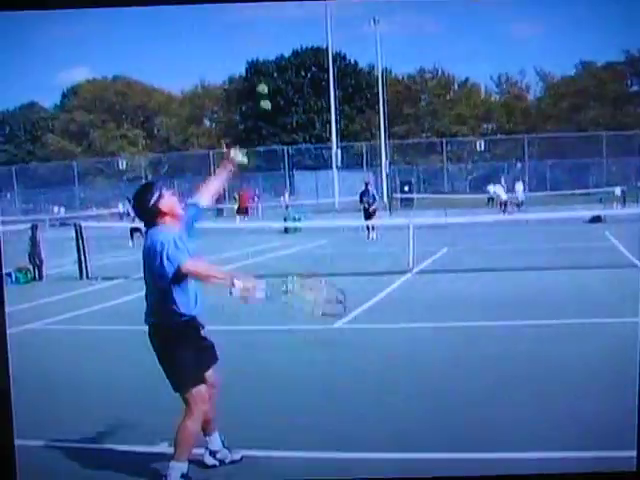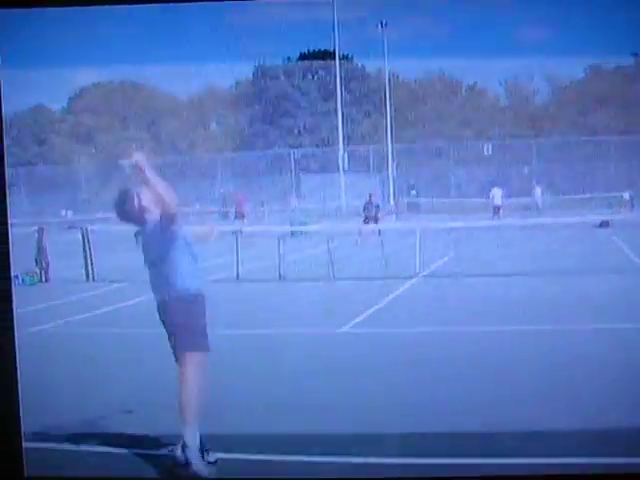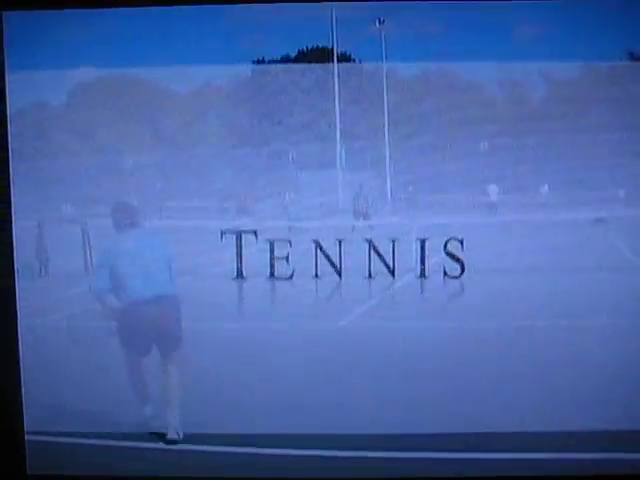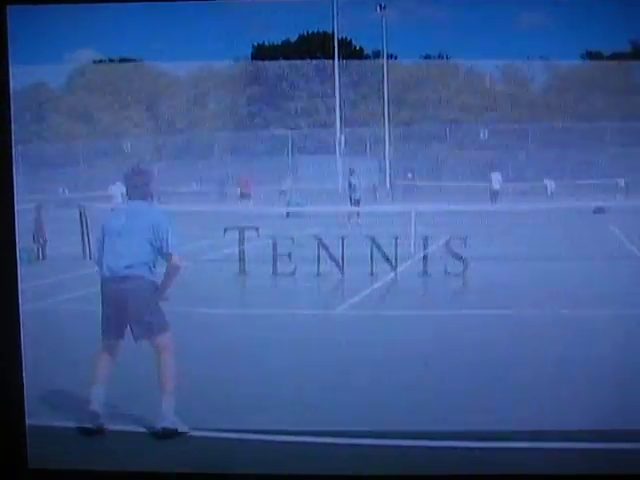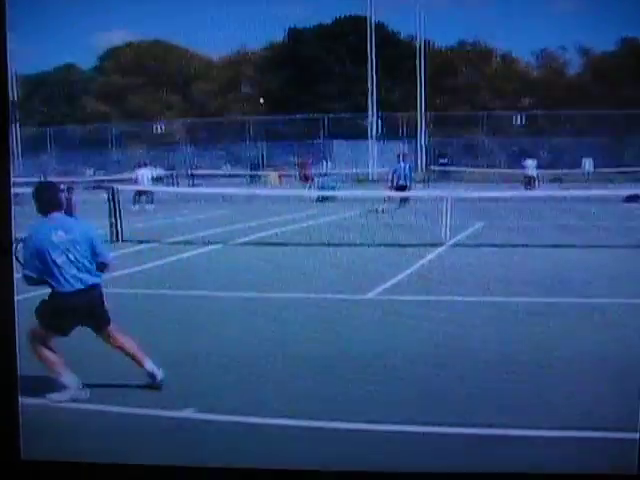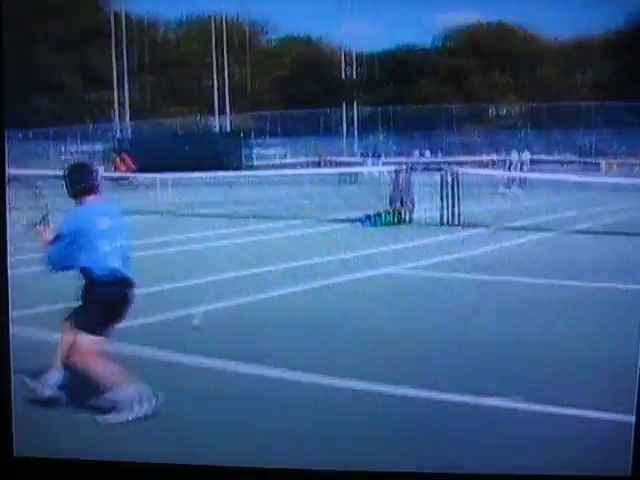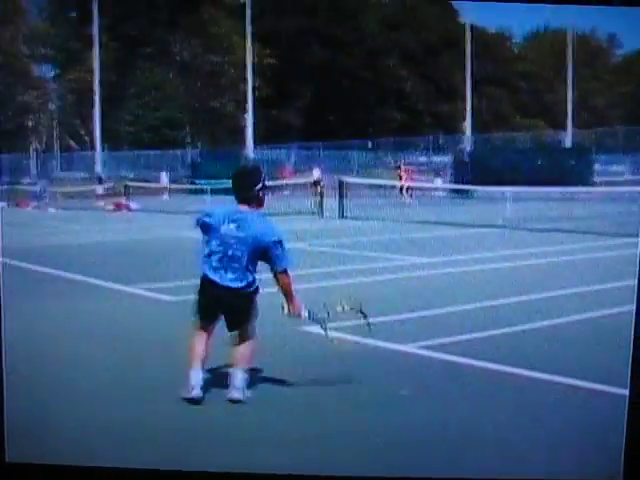
dt=0.7s
person 1, frame 1
left shoulder: (176, 226)
right shoulder: (160, 242)
left elbow: (204, 197)
right elbow: (188, 268)
left wrist: (228, 167)
right wrist: (232, 280)
left hip: (186, 325)
right hip: (171, 331)
left knee: (210, 386)
right knee: (198, 403)
left ankle: (214, 450)
person 1, frame 2
left shoulder: (159, 227)
right shoulder: (158, 228)
right elbow: (171, 207)
right wrist: (145, 170)
left hip: (184, 303)
right hip: (182, 305)
left knee: (194, 373)
right knee: (191, 372)
left ankle: (192, 444)
right ankle: (190, 448)
person 1, frame 3
left shoulder: (110, 252)
right shoulder: (156, 241)
left elbow: (100, 292)
left wrist: (117, 313)
left hip: (134, 312)
right hip: (167, 306)
left knee: (134, 365)
right knee: (171, 364)
left ankle: (148, 412)
right ankle: (173, 426)
person 1, frame 4
left shoulder: (111, 218)
right shoulder: (156, 216)
left elbow: (100, 261)
right elbow: (174, 263)
right wrist: (161, 290)
left hip: (110, 288)
right hip: (139, 287)
left knee: (108, 349)
right knee: (165, 350)
left ankle: (96, 405)
right ankle: (167, 418)
person 1, frame 5
left shoulder: (34, 236)
right shoulder: (82, 227)
left elbow: (32, 278)
right elbow: (104, 263)
left hip: (65, 300)
right hip: (93, 294)
left knee: (37, 339)
right knee: (111, 334)
left ankle: (72, 387)
right ankle: (153, 371)
person 1, frame 6
left shoulder: (77, 218)
right shoulder: (112, 211)
left elbow: (54, 260)
left wrist: (48, 241)
right wrist: (58, 240)
left hip: (104, 290)
right hip: (119, 288)
left knee: (84, 356)
right knee: (72, 328)
left ankle: (137, 399)
right ankle: (52, 382)
person 1, frame 7
left shoulder: (215, 213)
right shoulder: (266, 230)
left elbow: (201, 224)
right elbow: (281, 273)
right wrist: (292, 303)
left hip: (209, 286)
right hip: (240, 292)
left knee: (202, 331)
right knee: (245, 335)
left ankle: (194, 383)
right ankle: (237, 386)
